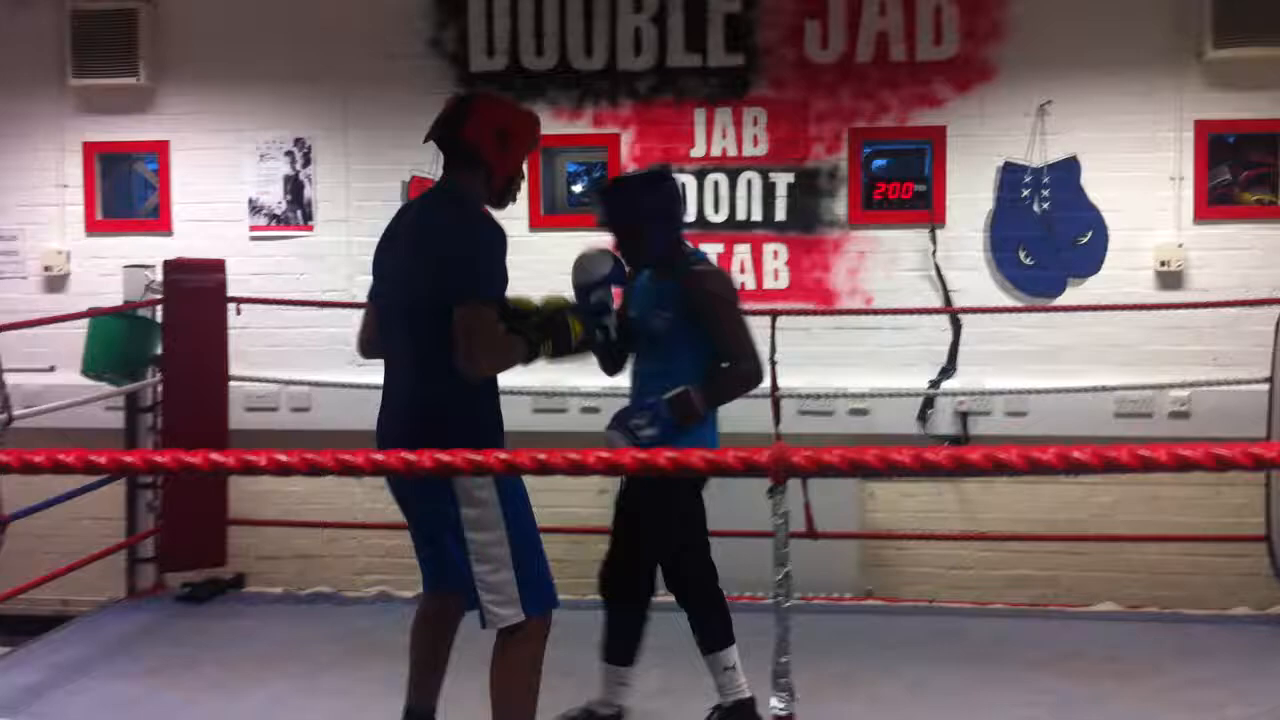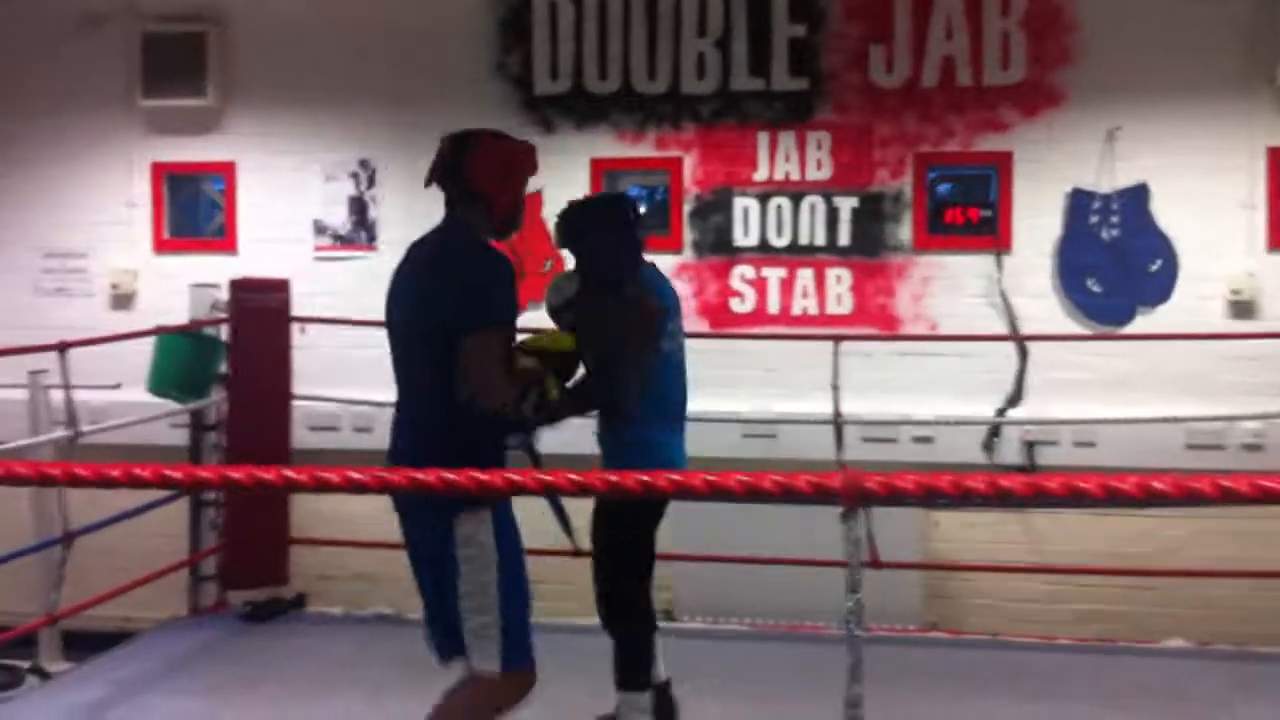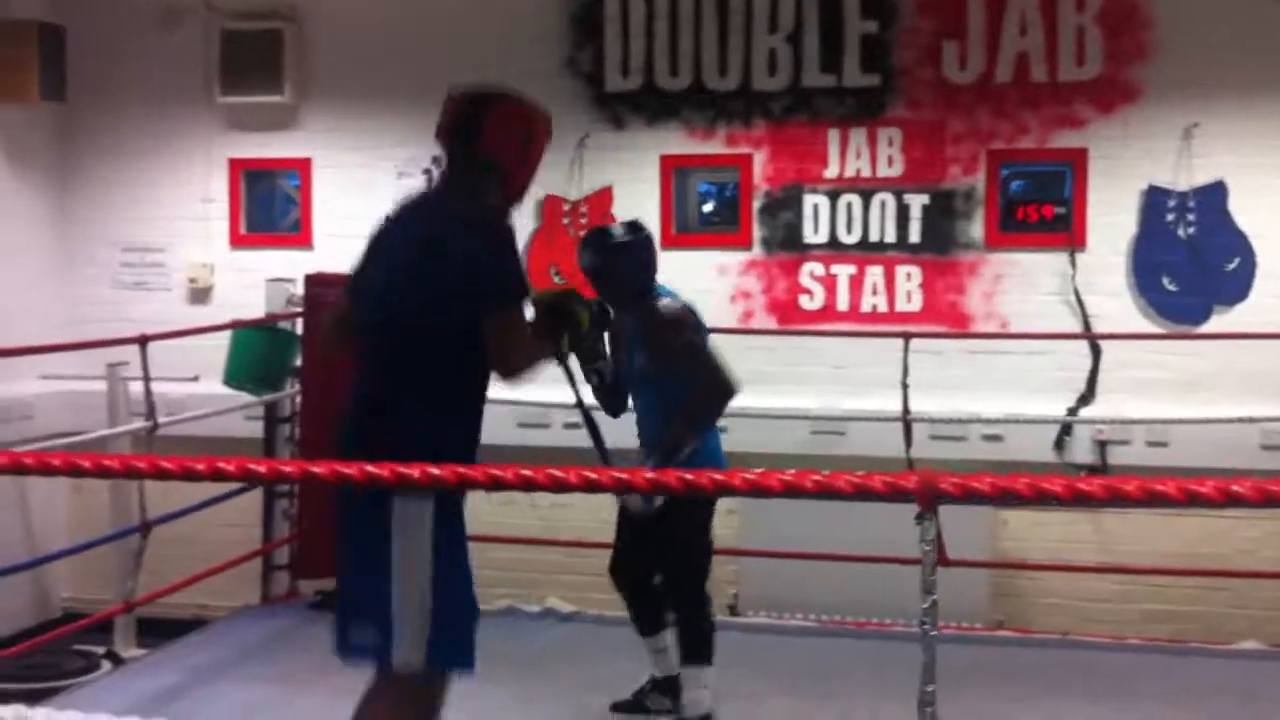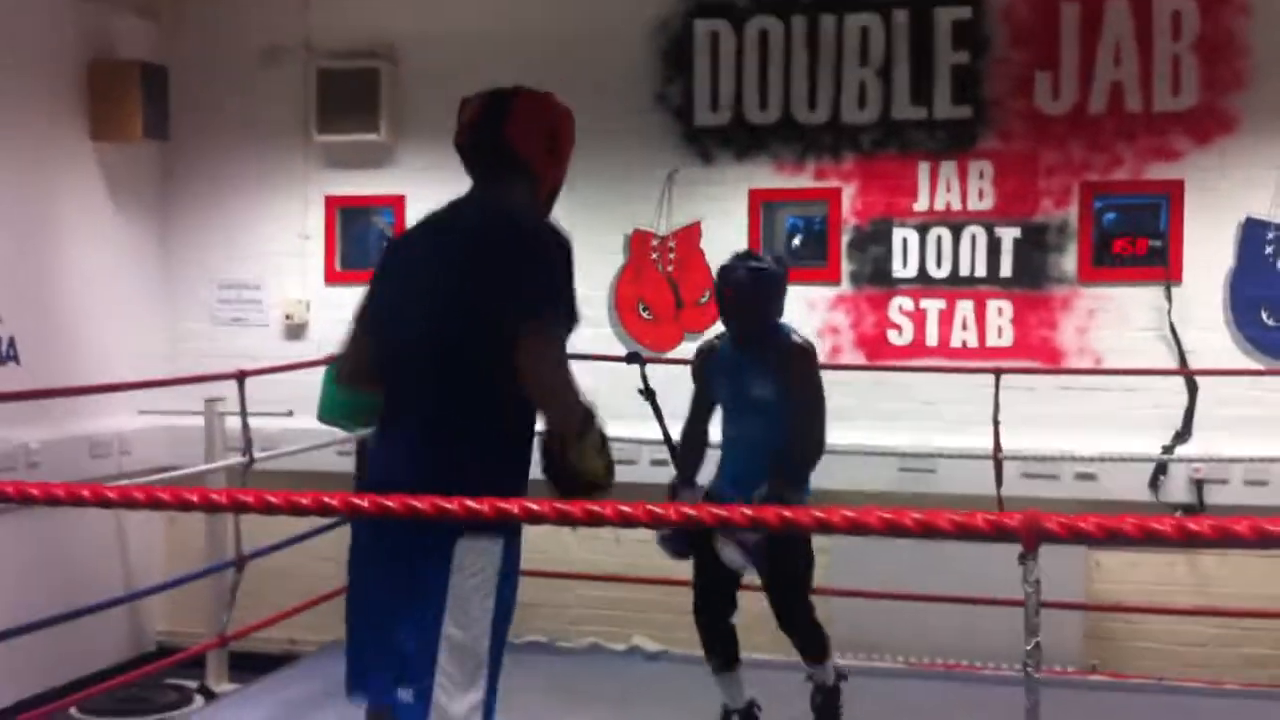
dt=0.4s
person 1, frame 1
left shoulder: (407, 225)
right shoulder: (473, 231)
left elbow: (372, 339)
right elbow: (477, 356)
right wrist: (541, 338)
left hip: (408, 436)
right hip: (457, 444)
left knee: (447, 593)
right knee: (523, 617)
person 1, frame 2
left shoulder: (418, 261)
right shoulder: (484, 267)
right elbow: (484, 386)
left wrist: (517, 365)
right wrist: (535, 391)
left hip: (421, 478)
right hip: (458, 487)
left knee: (486, 648)
person 1, frame 3
left shoulder: (406, 223)
right shoulder: (480, 233)
left elbow: (341, 328)
right elbow: (512, 358)
right wrist: (557, 325)
left hip: (373, 454)
right hip: (414, 468)
left knee: (410, 661)
person 1, frame 4
left shoulder: (414, 241)
right shoulder: (534, 245)
left elbow: (355, 367)
right elbow: (542, 375)
right wrist: (579, 432)
left hip: (390, 495)
person 2, frame 1
left shoulder: (701, 279)
right shoulder: (640, 281)
left elbow: (747, 369)
right elbow: (614, 363)
left wrist: (680, 406)
right wrist: (596, 309)
left hip: (676, 451)
right hip: (664, 449)
left knee: (624, 577)
right knee: (691, 579)
person 2, frame 2
left shoulder: (627, 300)
right shoulder: (649, 289)
left elbow: (607, 392)
left wrist: (537, 409)
right wrist: (574, 324)
left hip: (636, 466)
right hip: (653, 458)
left knee: (622, 595)
right knee: (623, 586)
person 2, frame 3
left shoulder: (666, 319)
right shoulder: (625, 321)
left elbow: (718, 388)
right elbow: (614, 402)
left wrist: (671, 450)
right wrist: (590, 356)
left hip: (688, 466)
right hip: (655, 463)
left knee: (683, 583)
right knee: (629, 572)
person 2, frame 4
left shoulder: (794, 354)
right shoulder: (711, 354)
left elbow: (809, 440)
right elbow: (697, 426)
left wrist: (775, 504)
right wrist: (681, 489)
left hip: (780, 502)
right hip: (725, 500)
left knee: (791, 610)
right knee: (709, 610)
